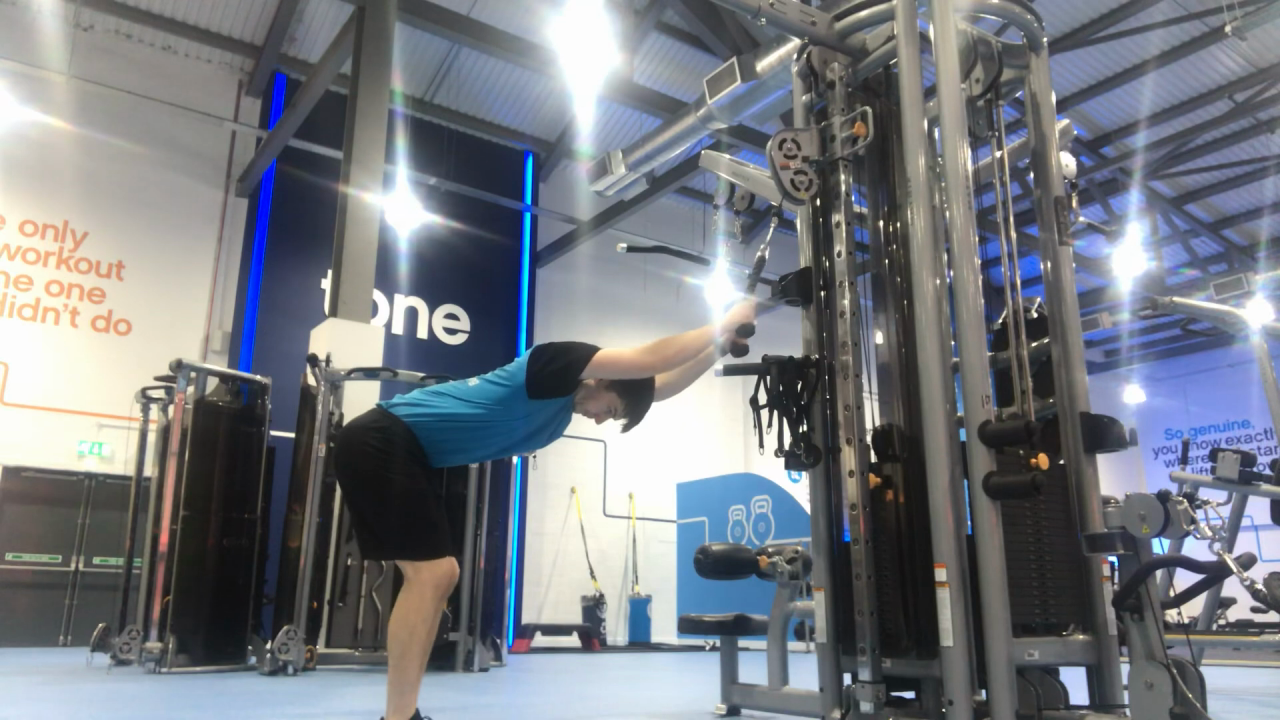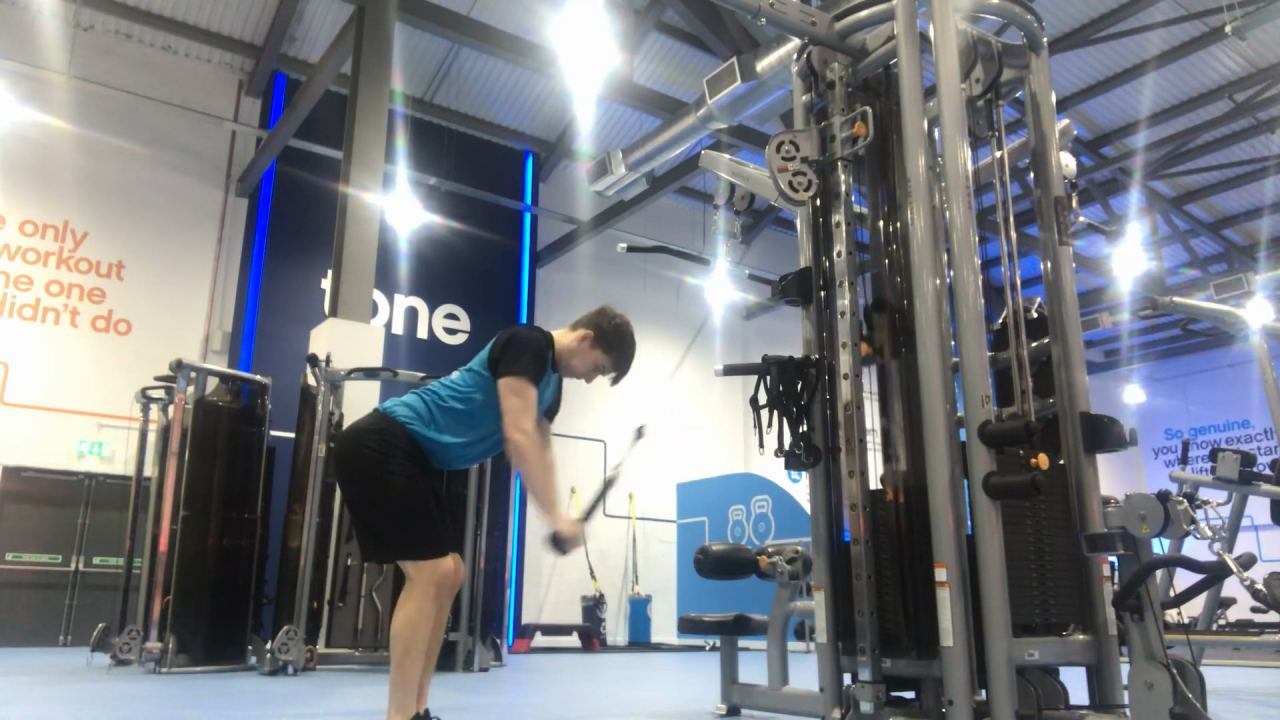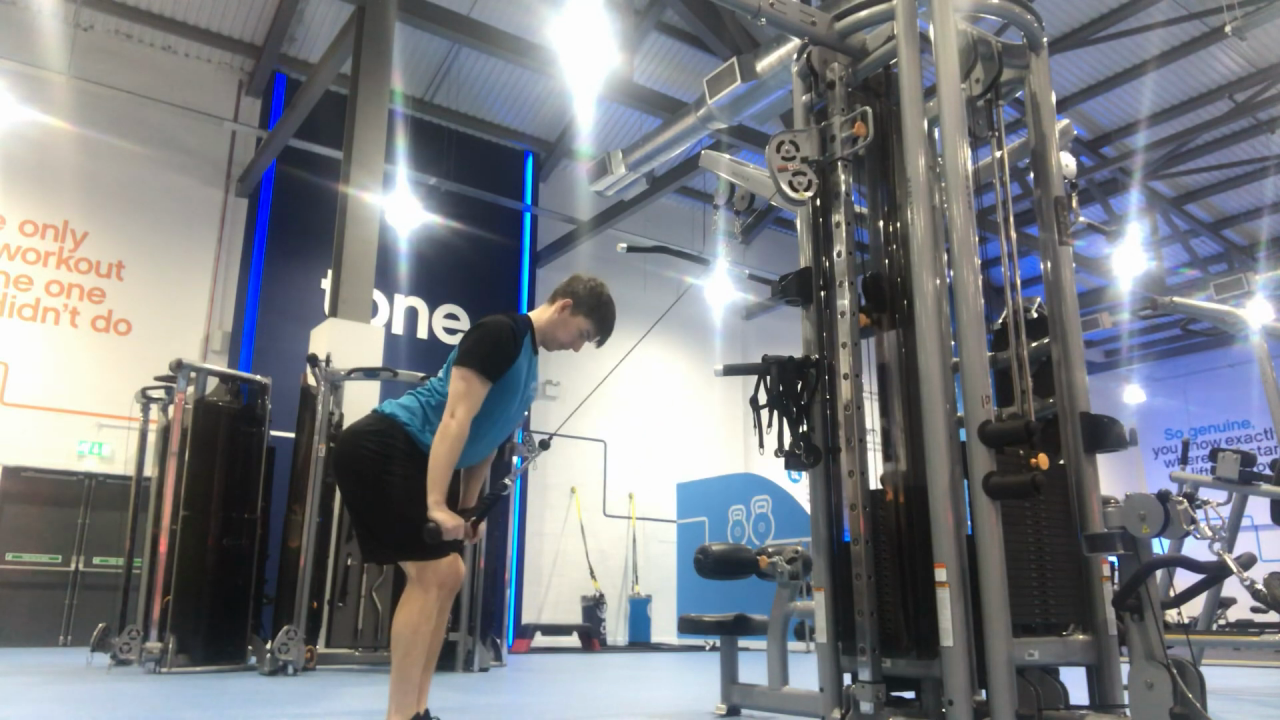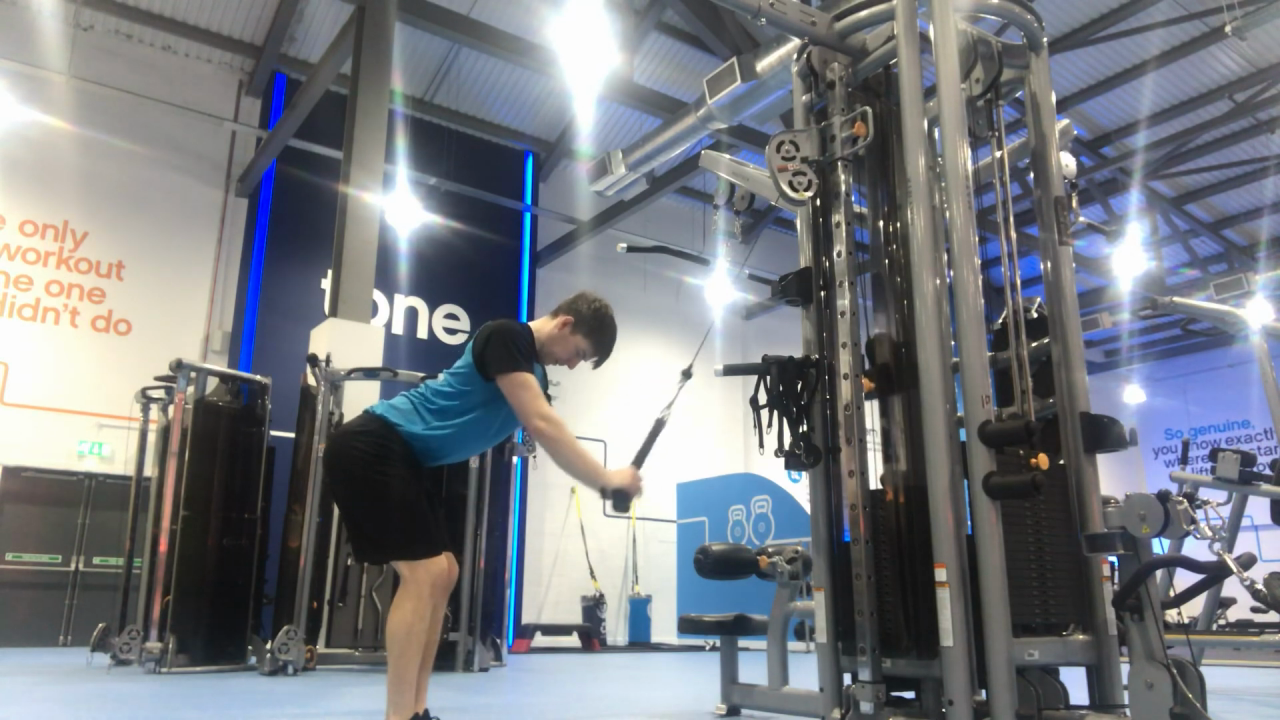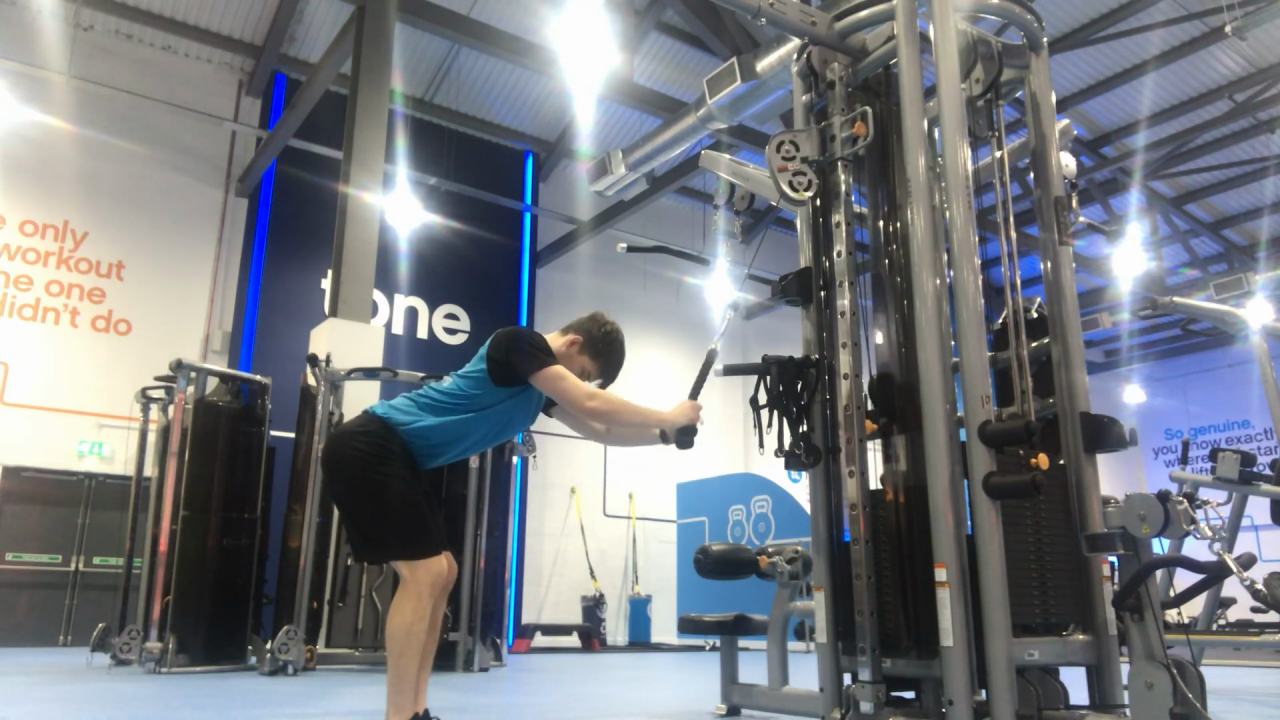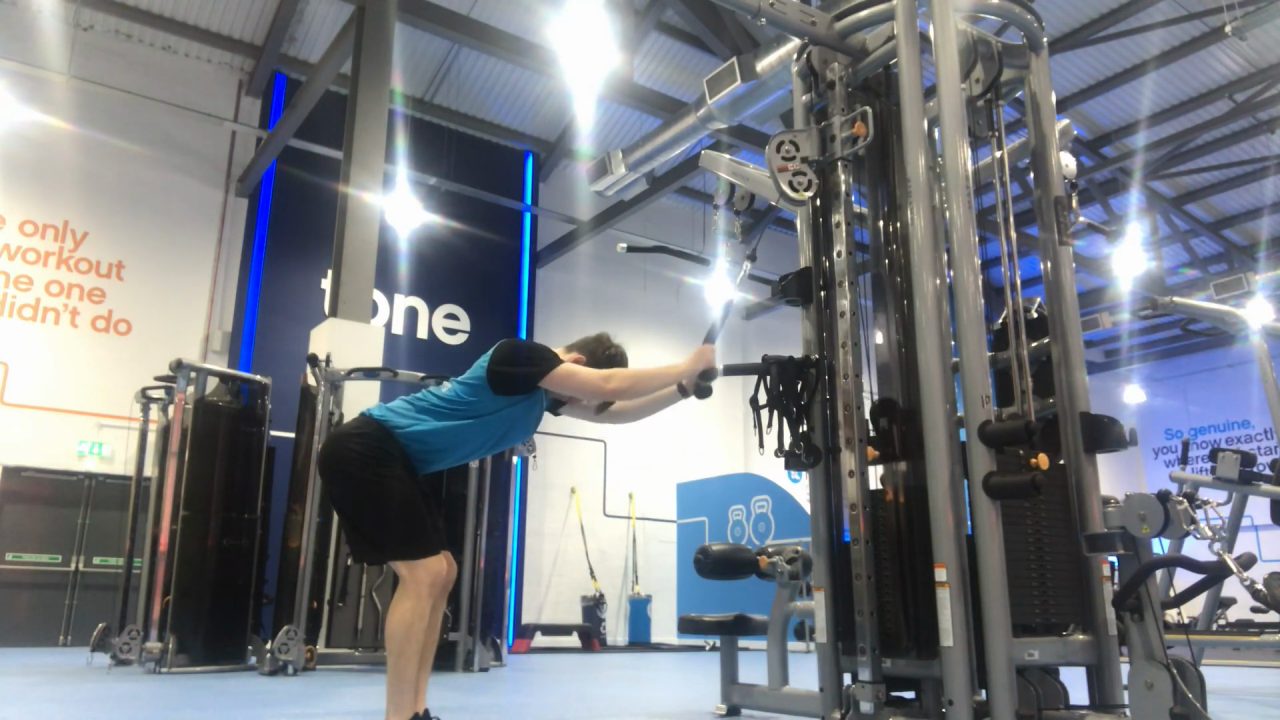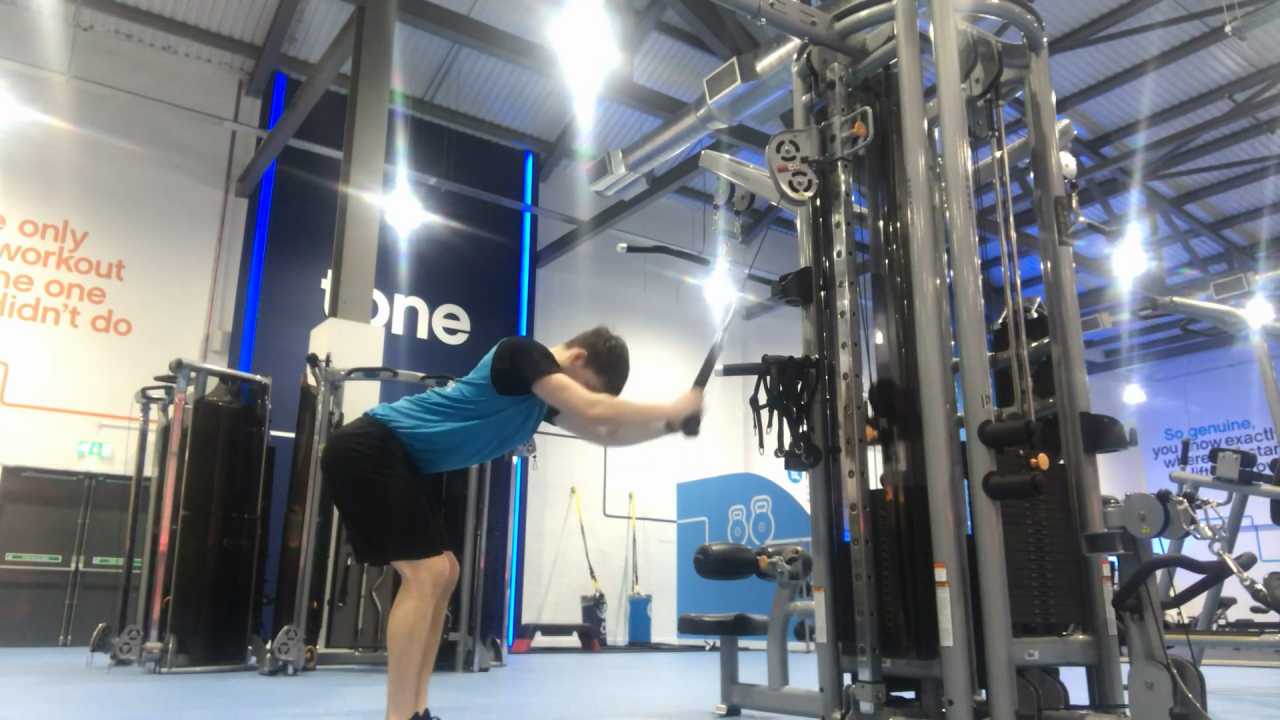
dt=0.7s
person 1, frame 1
left shoulder: (565, 393)
right shoulder: (557, 360)
left elbow: (658, 385)
right elbow: (652, 359)
left wrist: (721, 345)
right wrist: (722, 326)
left hip: (404, 451)
right hip: (380, 442)
left knee: (440, 574)
right knee: (428, 574)
person 1, frame 2
left shoulder: (549, 382)
right shoulder: (525, 344)
left elbow: (540, 452)
right elbow: (518, 436)
left wrist: (557, 518)
right wrist: (555, 516)
left hip: (414, 457)
right hip: (380, 447)
left knee: (447, 574)
right knee: (432, 573)
person 1, frame 3
left shoulder: (528, 361)
right shoulder: (499, 334)
left elbow: (486, 437)
right elbow: (456, 420)
left wrist: (467, 510)
right wrist: (438, 506)
left hip: (409, 458)
right hip: (381, 448)
left knee: (449, 574)
right knee: (431, 572)
person 1, frame 4
left shoulder: (533, 371)
right shoulder: (506, 337)
left elbow: (552, 435)
right elbow: (541, 425)
left wrist: (602, 482)
right wrist: (604, 478)
left hip: (408, 460)
right hip: (372, 448)
left knee: (441, 573)
right knee: (425, 573)
person 1, frame 5
left shoulder: (541, 384)
right shoulder: (519, 343)
left elbow: (599, 428)
right elbow: (592, 404)
left wrist: (665, 432)
right wrist: (668, 418)
left hip: (395, 456)
right hip: (368, 448)
left knee: (440, 573)
right knee: (424, 574)
person 1, frame 6
left shoulder: (544, 389)
right shoulder: (520, 355)
left elbow: (617, 410)
right elbow: (610, 384)
left wrist: (684, 387)
right wrist: (687, 366)
left hip: (388, 457)
right hip: (365, 450)
left knee: (439, 573)
right knee: (423, 573)
person 1, frame 7
left shoulder: (545, 394)
right shoulder: (523, 354)
left elbow: (603, 432)
right elbow: (593, 413)
left wrist: (669, 422)
right wrist: (672, 411)
left hip: (390, 458)
right hip: (367, 451)
left knee: (440, 575)
right knee: (426, 575)
